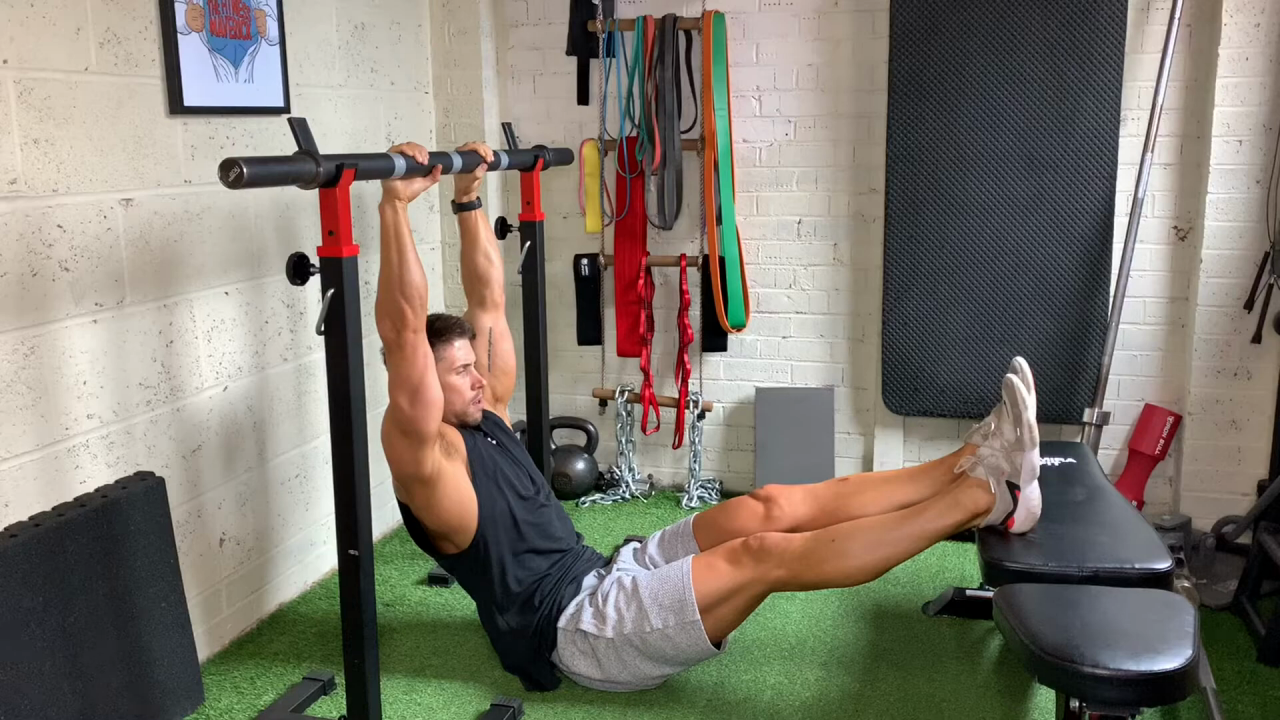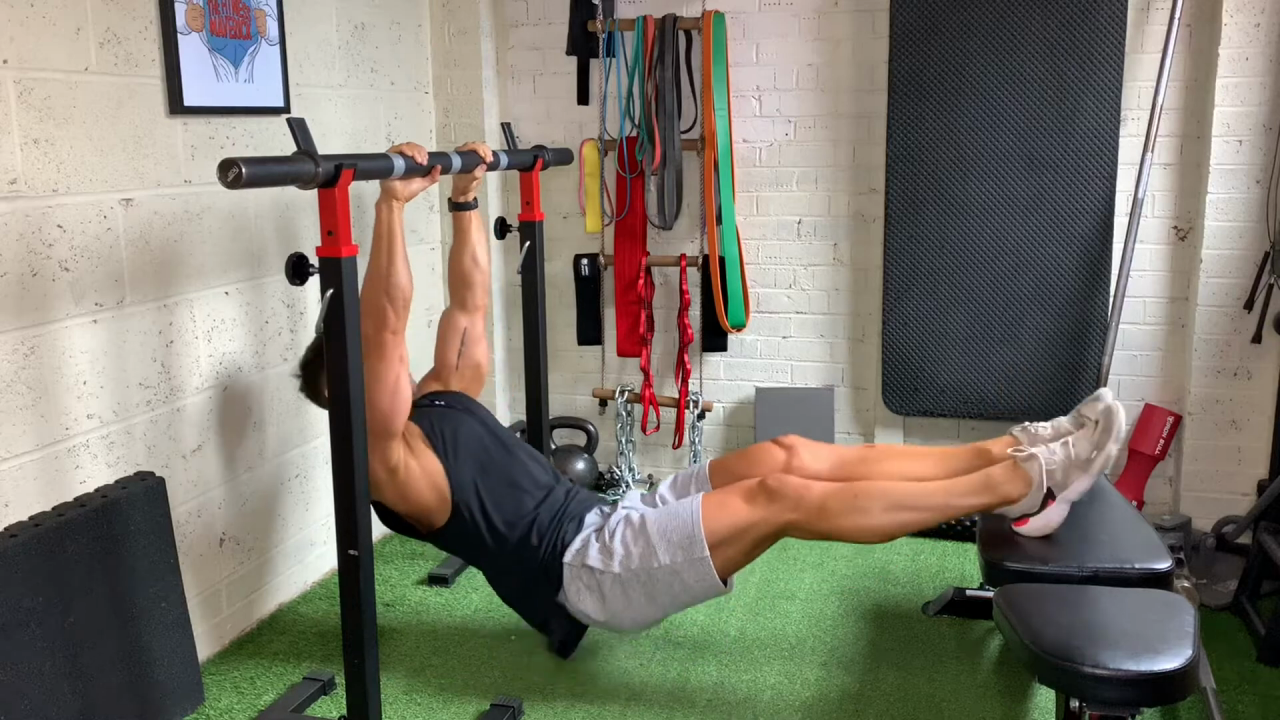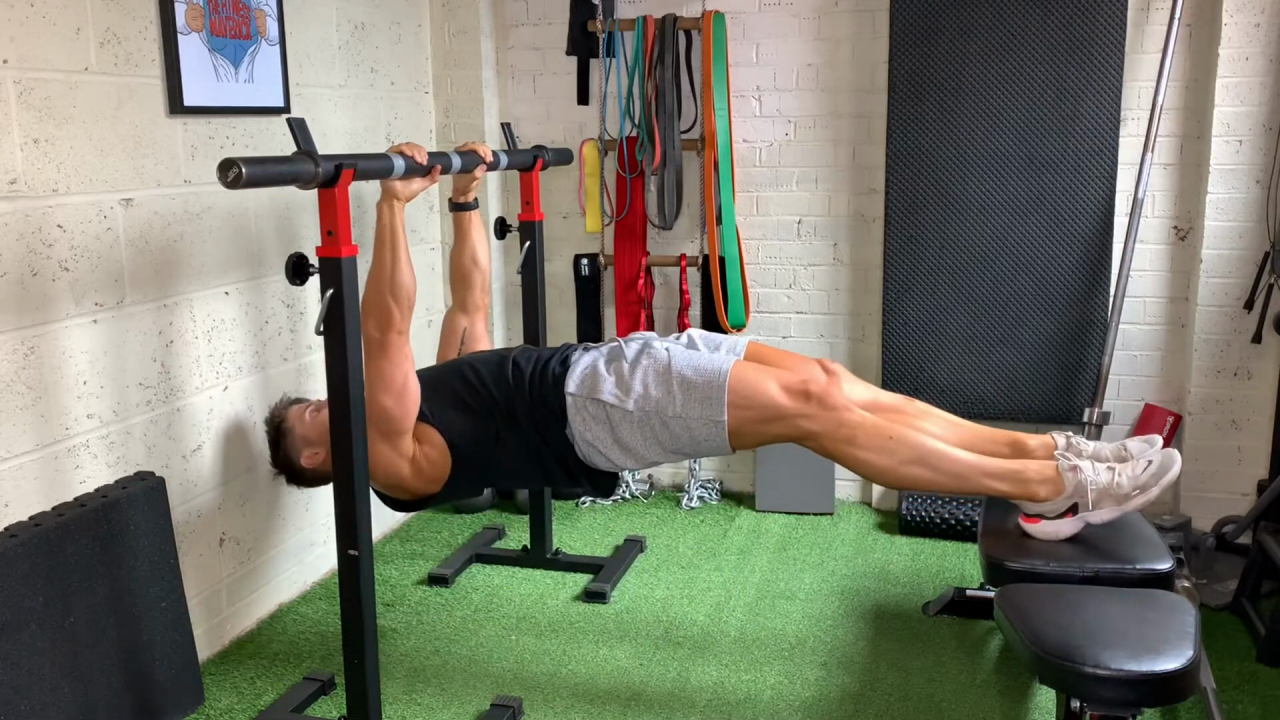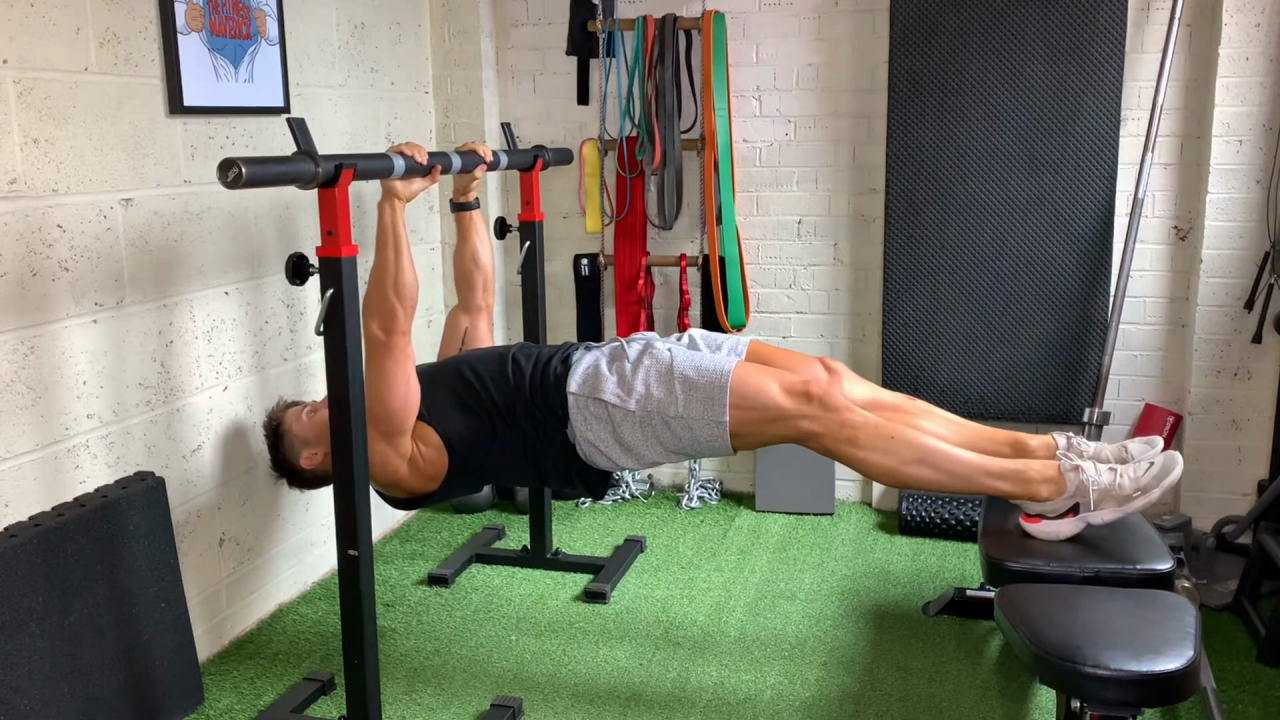
dt=1s
person 1, frame 1
left shoulder: (483, 415)
right shoulder: (424, 456)
left elbow: (488, 308)
right elbow: (404, 333)
left wrist: (468, 199)
right wrist: (395, 205)
left hip: (603, 580)
right hip: (578, 630)
left knee: (768, 507)
right knee: (764, 553)
left ankle: (971, 465)
right ankle: (988, 494)
person 1, frame 2
left shoulder: (443, 397)
right shoulder: (391, 453)
left elbow: (469, 307)
right elbow: (381, 329)
left wrist: (466, 200)
right wrist: (392, 205)
left hip: (605, 527)
right hip: (582, 568)
left knee: (787, 457)
right knee: (776, 494)
left ankle: (1010, 454)
right ankle: (1021, 485)
person 1, frame 3
left shoulder: (435, 400)
right shoulder: (394, 458)
left elbow: (469, 306)
right elbow: (384, 330)
left wrist: (465, 199)
right wrist: (392, 205)
left hip: (609, 368)
right hip: (598, 401)
left knee: (827, 383)
right knee: (811, 407)
left ankle: (1043, 452)
right ankle: (1055, 489)
person 1, frame 4
left shoulder: (434, 391)
right shoulder: (392, 455)
left elbow: (474, 301)
right elbow: (386, 325)
left wrist: (467, 199)
right wrist: (393, 203)
left hip: (609, 364)
right hip: (598, 404)
left knee: (827, 382)
right knee: (813, 405)
left ankle: (1042, 451)
right ankle: (1054, 488)
